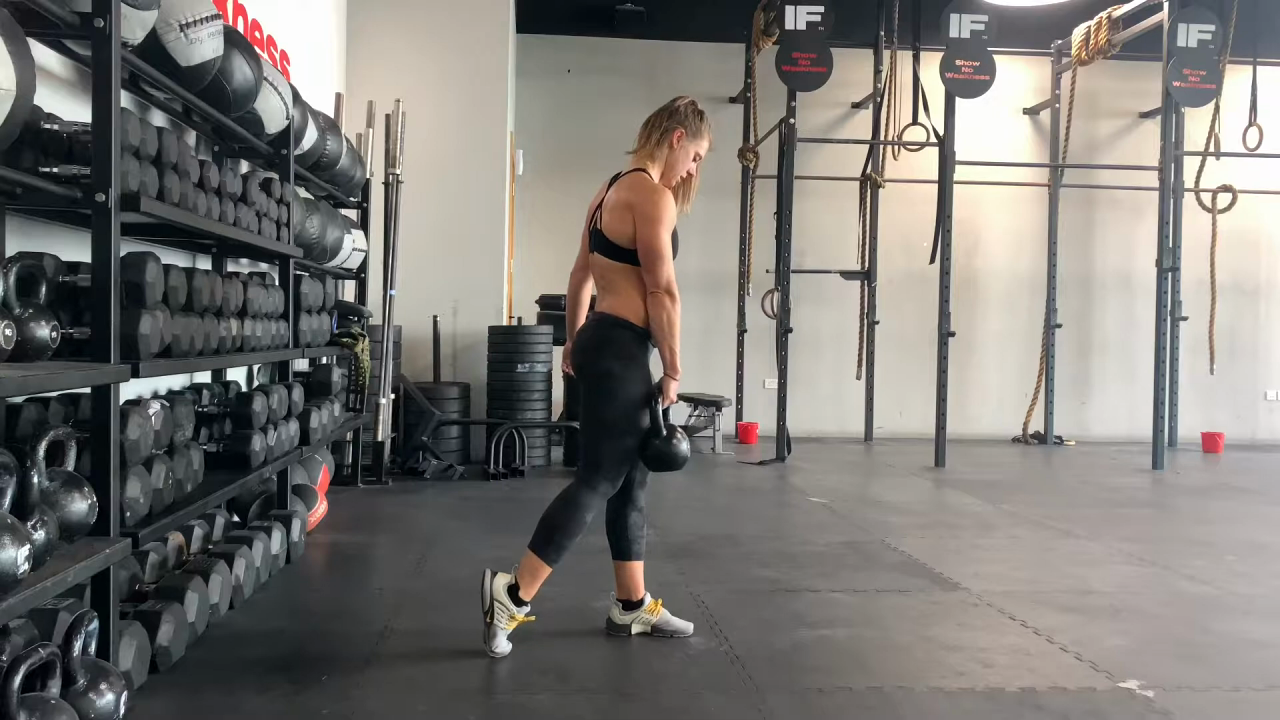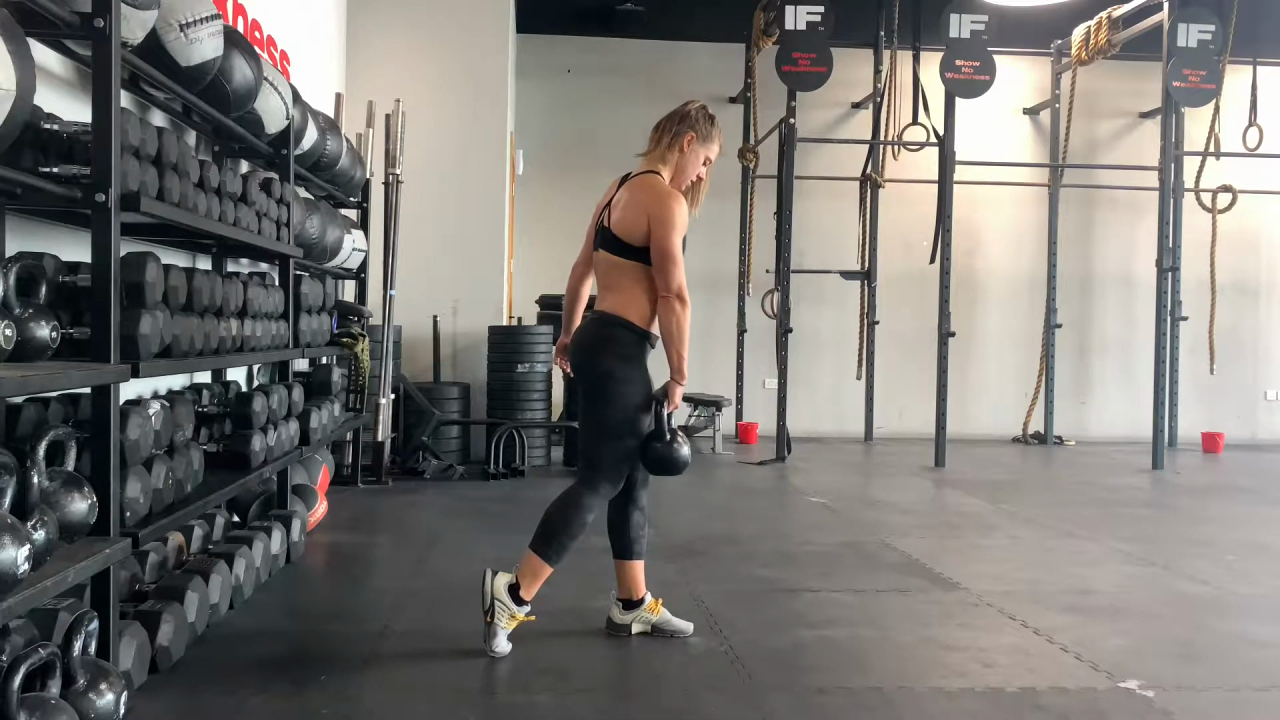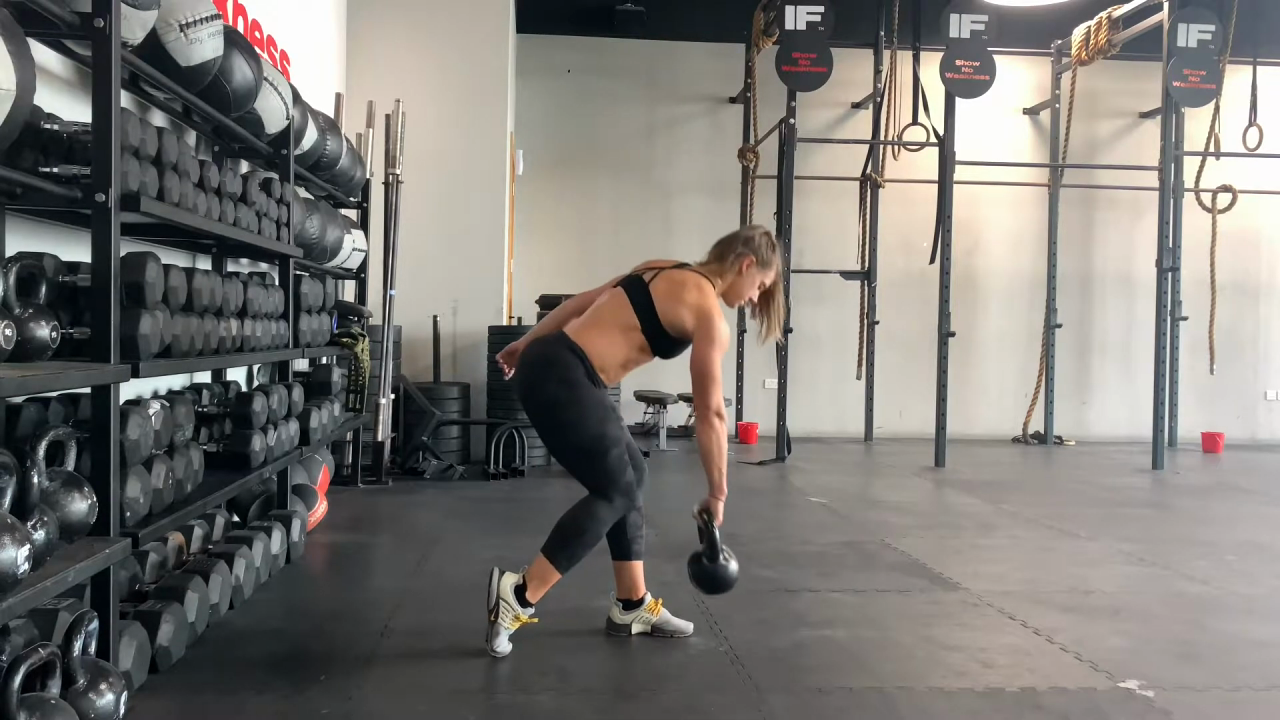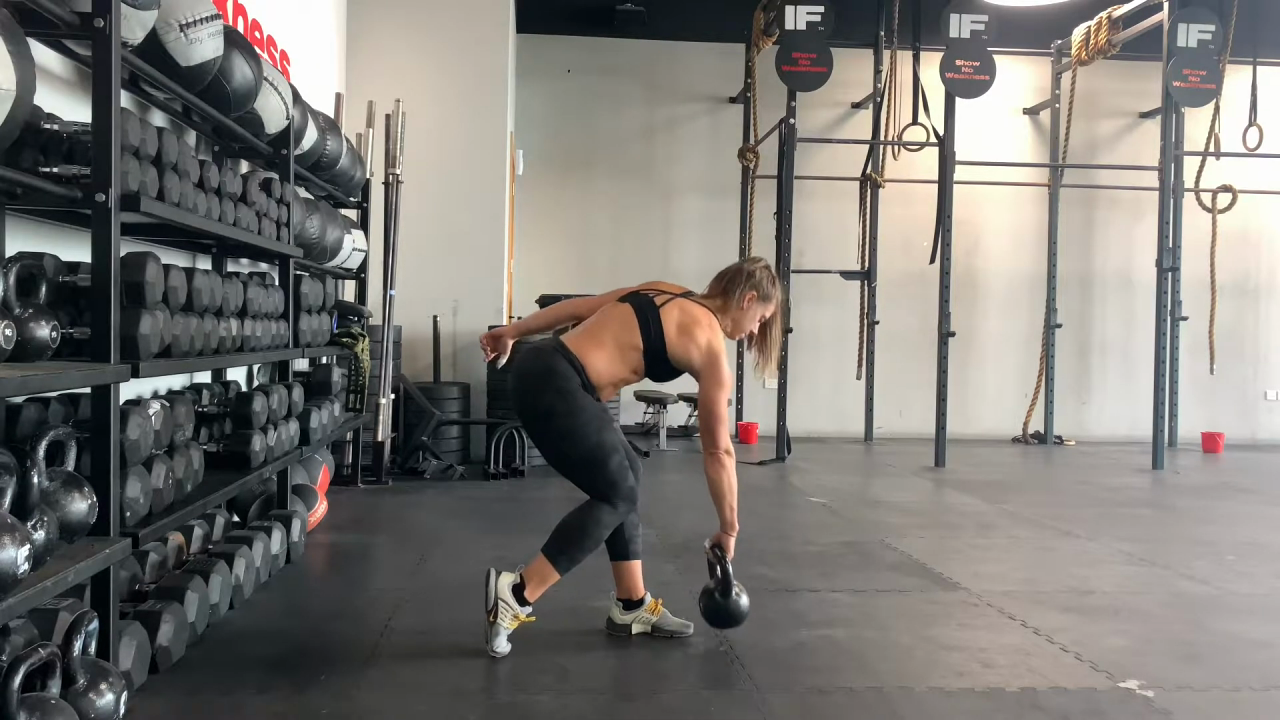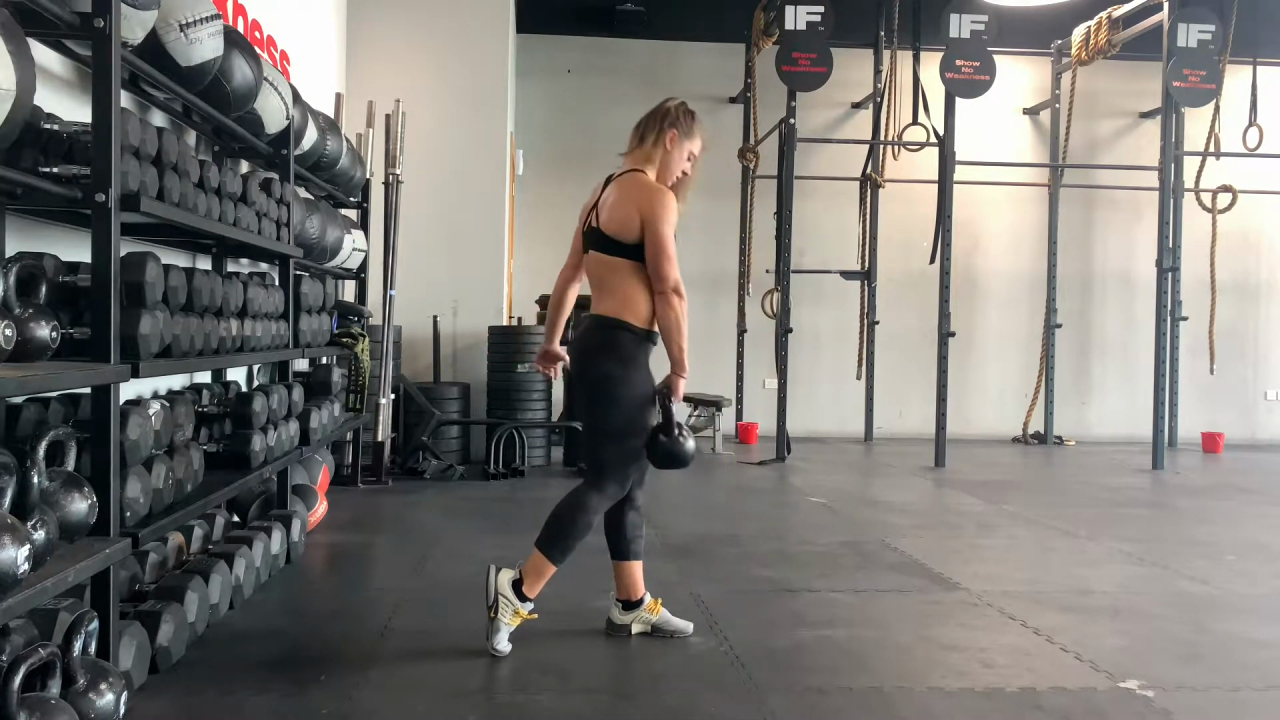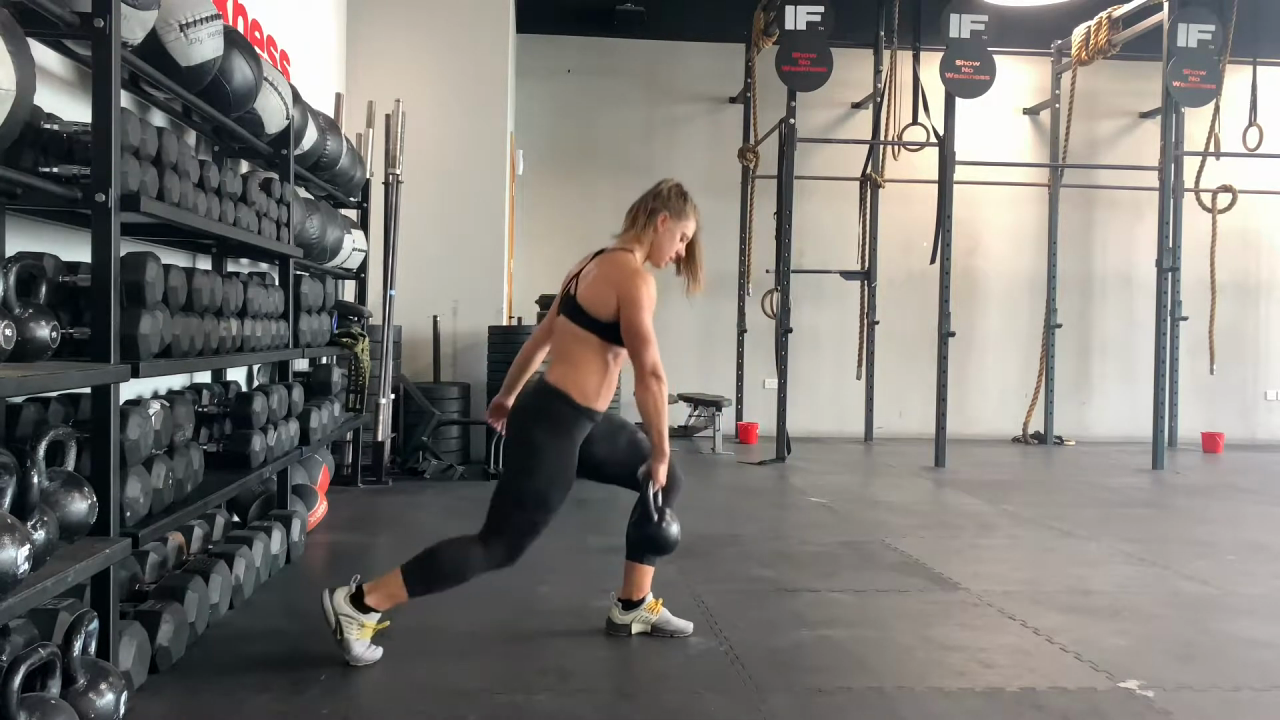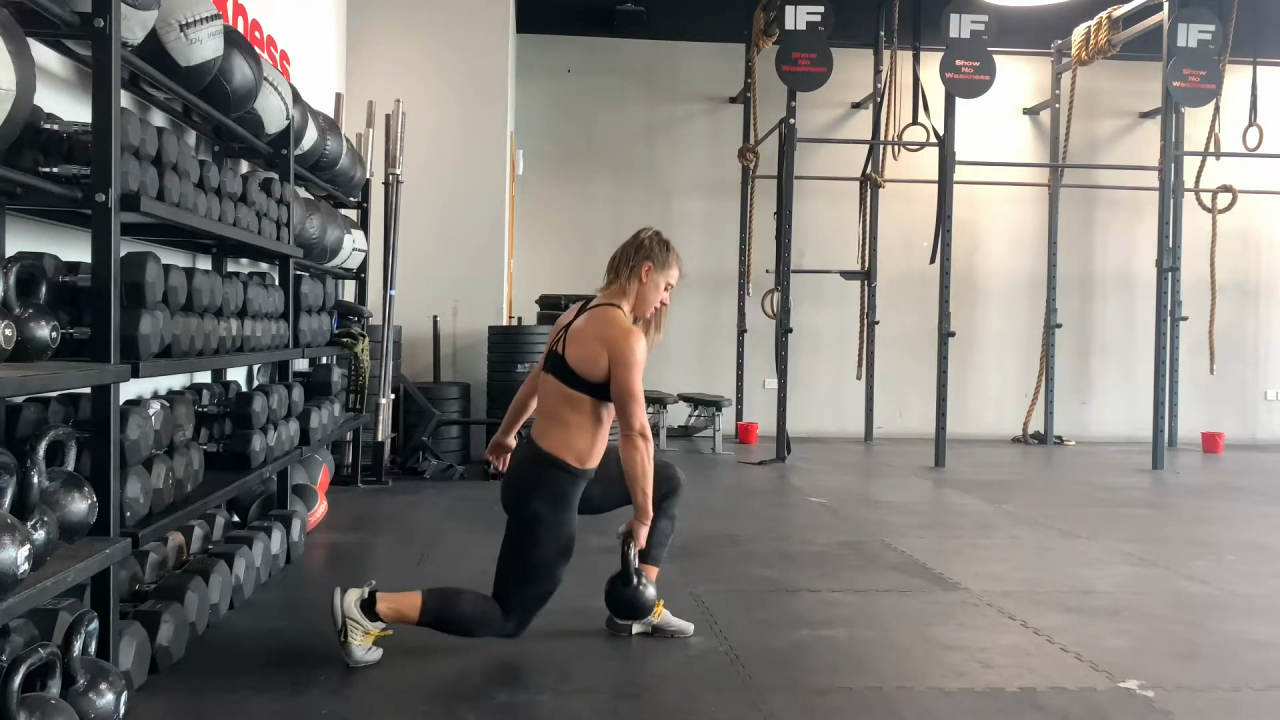
dt=0.7s
person 1, frame 1
left shoulder: (614, 189)
right shoulder: (652, 196)
left elbow: (581, 274)
right elbow: (661, 292)
left wrist: (574, 342)
right wrist: (672, 370)
left hip: (600, 342)
right hip: (620, 351)
left knee: (630, 479)
right knee: (599, 480)
left ankle: (632, 605)
right ankle: (511, 595)
person 1, frame 2
left shoulder: (621, 189)
right shoulder: (666, 199)
left elbow: (581, 271)
right elbow: (673, 295)
left wrist: (569, 335)
right wrist: (679, 375)
left hip: (598, 341)
right hip: (618, 351)
left knee: (630, 476)
right knee: (601, 480)
left ankle: (632, 605)
right ankle: (511, 595)
person 1, frame 3
left shoulder: (666, 272)
right shoulder: (708, 313)
left elbow: (582, 302)
right elbow: (710, 414)
left wrist: (524, 344)
right wrist: (717, 495)
left hip: (545, 362)
right hip: (559, 377)
left knee: (630, 474)
right knee: (614, 491)
left ankle: (632, 606)
right ankle: (517, 596)
person 1, frame 4
left shoulder: (665, 294)
right shoulder: (711, 348)
left elbow: (579, 307)
right elbow: (718, 452)
left wrist: (511, 332)
right wrist: (728, 529)
left hip: (542, 367)
right hip: (553, 384)
left knee: (625, 477)
right knee: (615, 496)
left ankle: (632, 606)
right ankle: (516, 595)
person 1, frame 5
left shoulder: (605, 191)
right shoulder: (654, 197)
left elbow: (570, 276)
right elbow: (669, 291)
left wrist: (553, 340)
right wrist: (680, 370)
left hip: (600, 345)
right hip: (620, 352)
left knee: (628, 479)
right knee: (608, 482)
left ankle: (631, 605)
right ankle: (515, 592)
person 1, frame 6
left shoulder: (596, 263)
right shoulder: (634, 278)
left elbow: (541, 337)
right elbow: (649, 374)
left wrist: (507, 396)
right wrist: (659, 453)
left hip: (574, 418)
right hip: (554, 425)
left knee: (667, 482)
right knee: (500, 544)
left ankle: (632, 607)
right ankle: (357, 604)
person 1, frame 7
left shoulder: (578, 314)
right shoulder: (624, 336)
left elbow: (535, 383)
right elbow: (635, 434)
left wrist: (505, 436)
right wrist: (643, 516)
left hip: (555, 470)
right hip: (550, 487)
left knee: (667, 483)
right knee: (508, 616)
right ankle: (368, 608)
